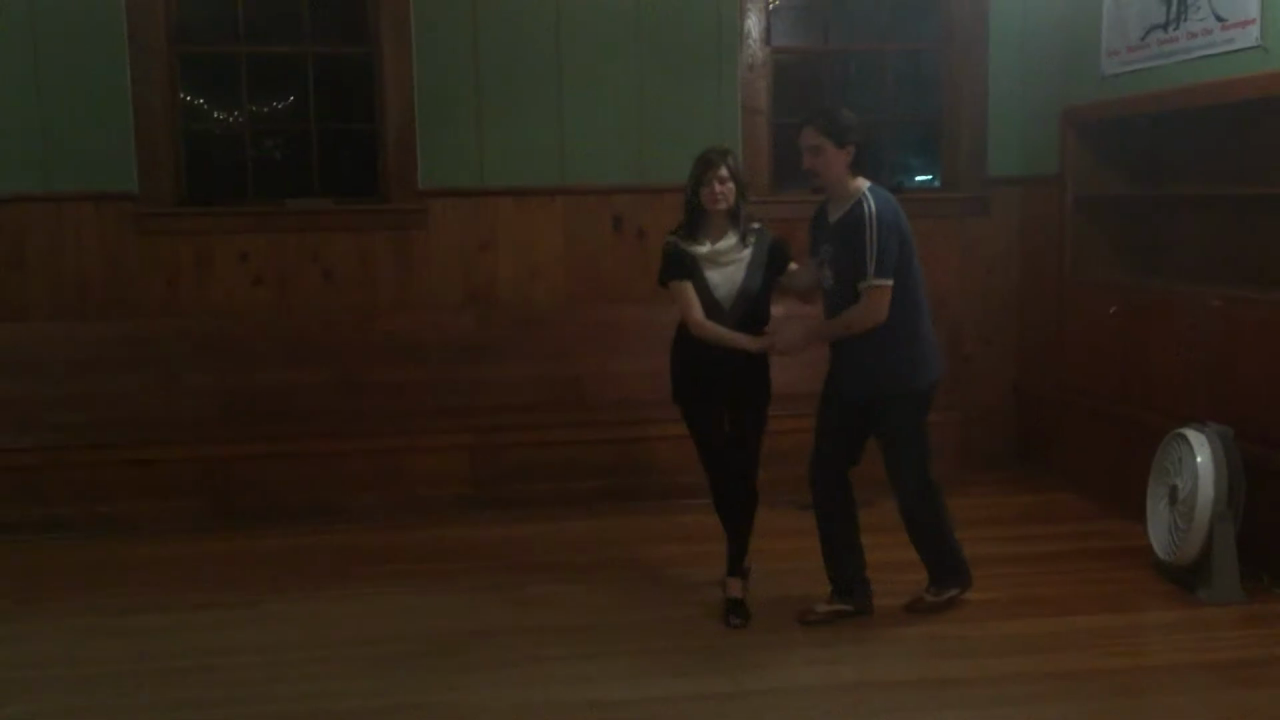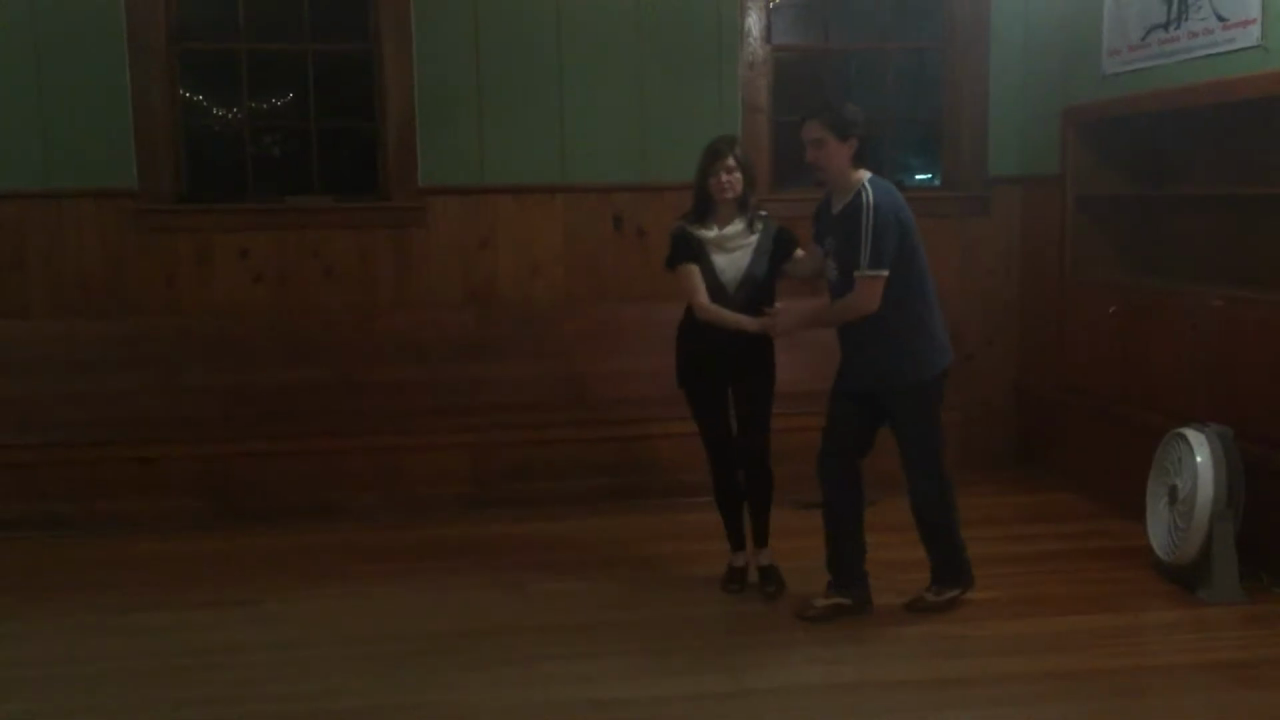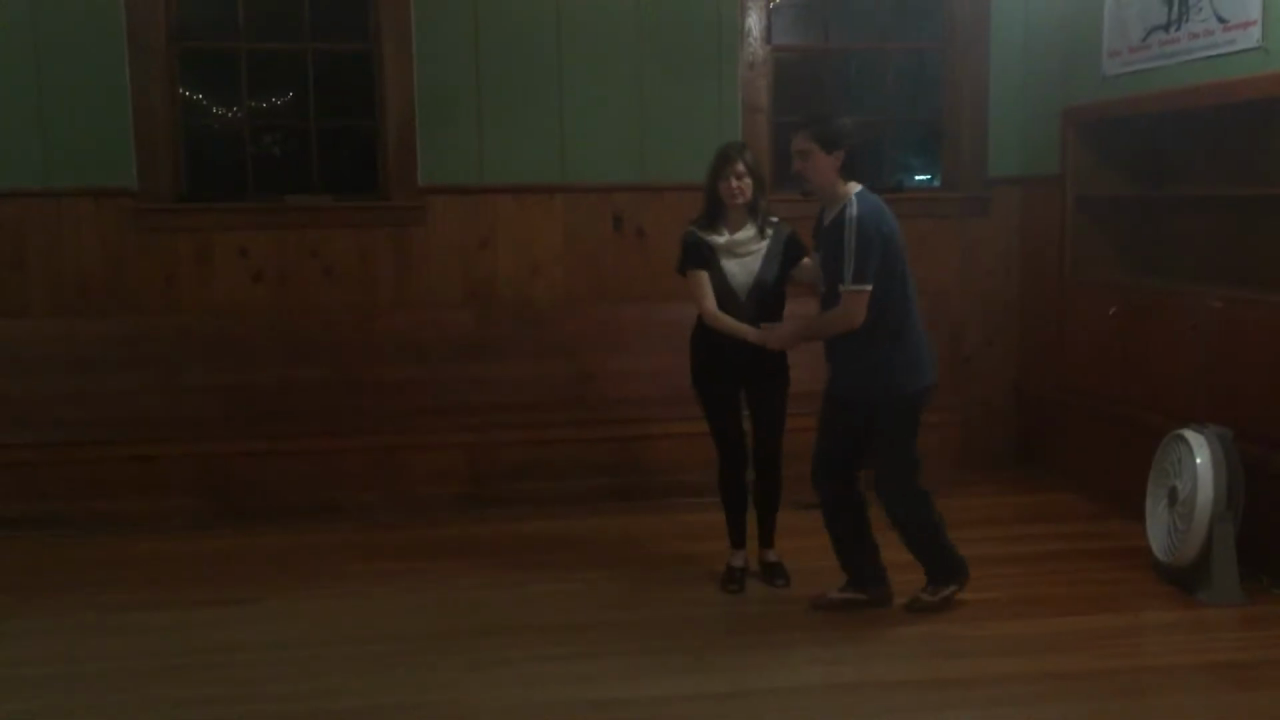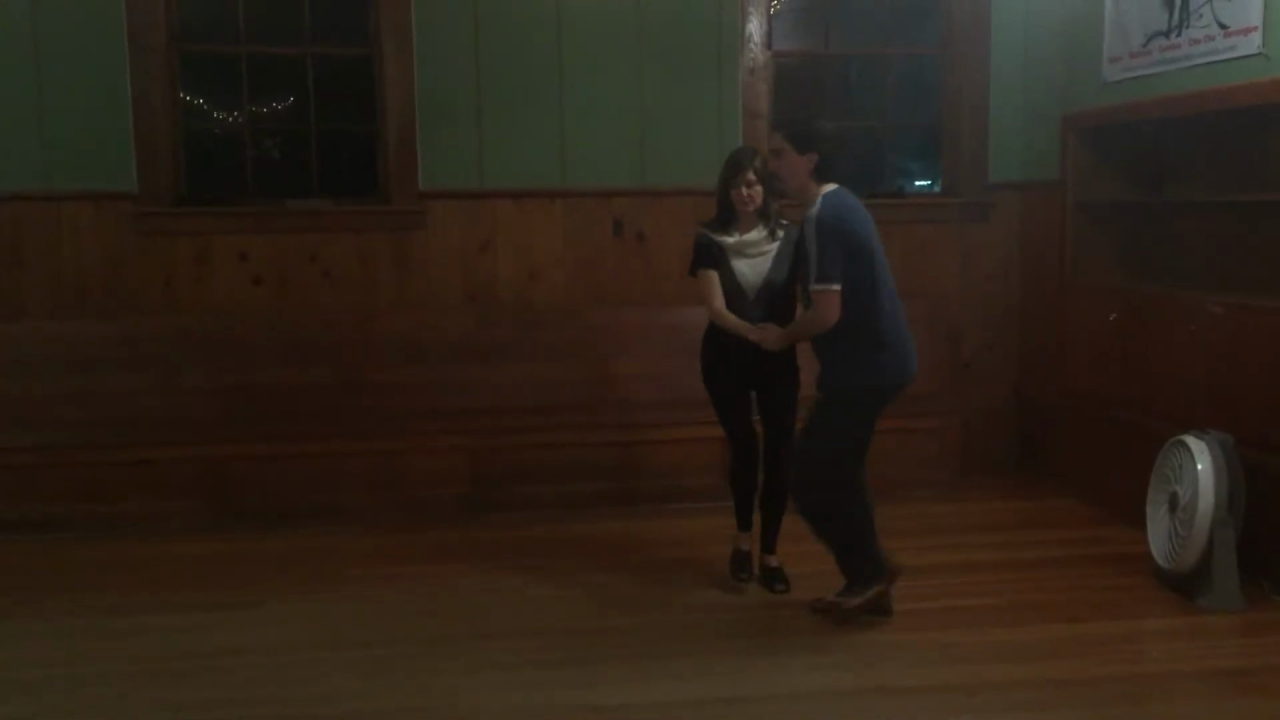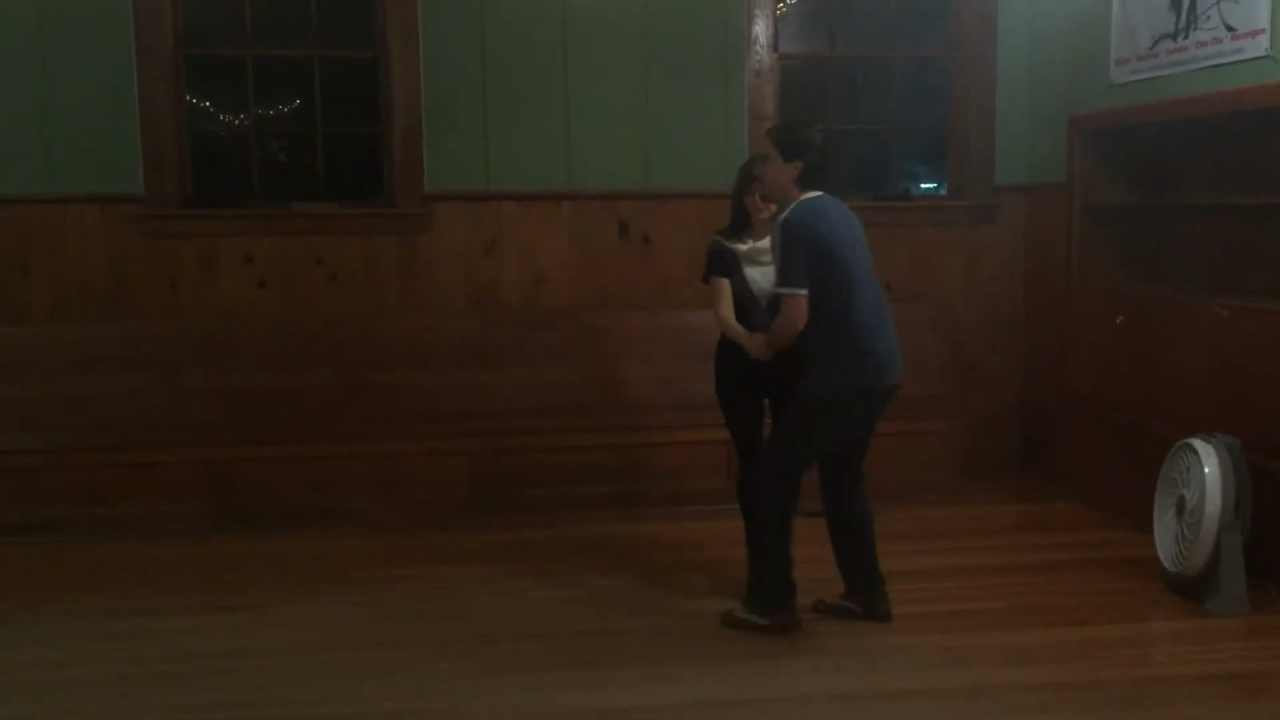
dt=0.2s
person 1, frame 1
left shoulder: (873, 212)
right shoulder: (824, 215)
left elbow: (874, 310)
left wrist: (805, 335)
left hip: (900, 373)
right hip: (850, 371)
left knee: (910, 479)
right knee: (826, 474)
left ankle: (950, 575)
right ankle: (849, 590)
person 1, frame 2
left shoulder: (875, 203)
right shoulder: (830, 207)
left elbow: (865, 299)
left wrist: (801, 318)
left hip: (910, 363)
right hip: (862, 363)
left knee: (923, 473)
right knee: (835, 463)
left ankle: (953, 576)
right ankle: (848, 585)
person 1, frame 3
left shoulder: (859, 217)
right shoulder: (830, 215)
left elbow: (852, 314)
left wrist: (794, 333)
left hip: (894, 376)
right hip: (853, 375)
left knee: (895, 484)
right knee: (830, 474)
left ankle: (947, 572)
right ankle: (866, 580)
person 1, frame 4
left shoulder: (821, 218)
right shoulder: (837, 206)
left elbow: (826, 314)
left wrist: (782, 336)
left hip: (867, 368)
right hip: (869, 363)
left knee: (808, 474)
right knee: (838, 472)
left ankle: (870, 573)
right ankle: (866, 584)
person 1, frame 5
left shoulder: (793, 223)
right shoulder: (836, 211)
left elbow: (796, 318)
left wrist: (765, 344)
left hip: (841, 376)
right hip: (877, 369)
left knee: (774, 477)
right knee: (842, 476)
left ankle: (770, 605)
right ankle: (867, 592)
person 2, frame 1
left shoulder: (763, 244)
right shoulder: (679, 250)
right elbow: (696, 322)
right wrist: (753, 342)
left hip: (749, 374)
right hip: (697, 373)
left knee: (743, 470)
right knee: (717, 469)
left ankle: (735, 579)
right ankle: (739, 556)
person 2, frame 2
left shoulder: (769, 232)
right shoulder: (687, 236)
left elbow: (812, 270)
right elbow: (701, 305)
right wrist: (753, 322)
left hip: (753, 356)
right hip: (702, 357)
left knee: (755, 451)
right knee: (721, 455)
left ankle: (762, 552)
right ankle: (737, 552)
person 2, frame 3
left shoulder: (779, 237)
right shoulder: (698, 240)
left elbow: (816, 277)
right elbow: (708, 311)
right wrist: (754, 334)
left hip: (768, 361)
right hip: (716, 360)
left knee: (769, 453)
right knee: (732, 454)
left ankle: (768, 550)
right ankle: (737, 552)
person 2, frame 4
left shoulder: (789, 239)
right shoulder: (709, 242)
right elbow: (716, 309)
right wrist: (754, 333)
left hip: (779, 361)
right hip: (727, 359)
left knee: (779, 453)
right knee: (744, 447)
left ankle: (770, 553)
right ankle: (743, 537)
person 2, frame 5
right shoulder: (724, 249)
right elbow: (723, 316)
right wrist: (752, 341)
left hip: (790, 365)
right hip: (739, 366)
right knee: (751, 459)
right ankle: (758, 558)
